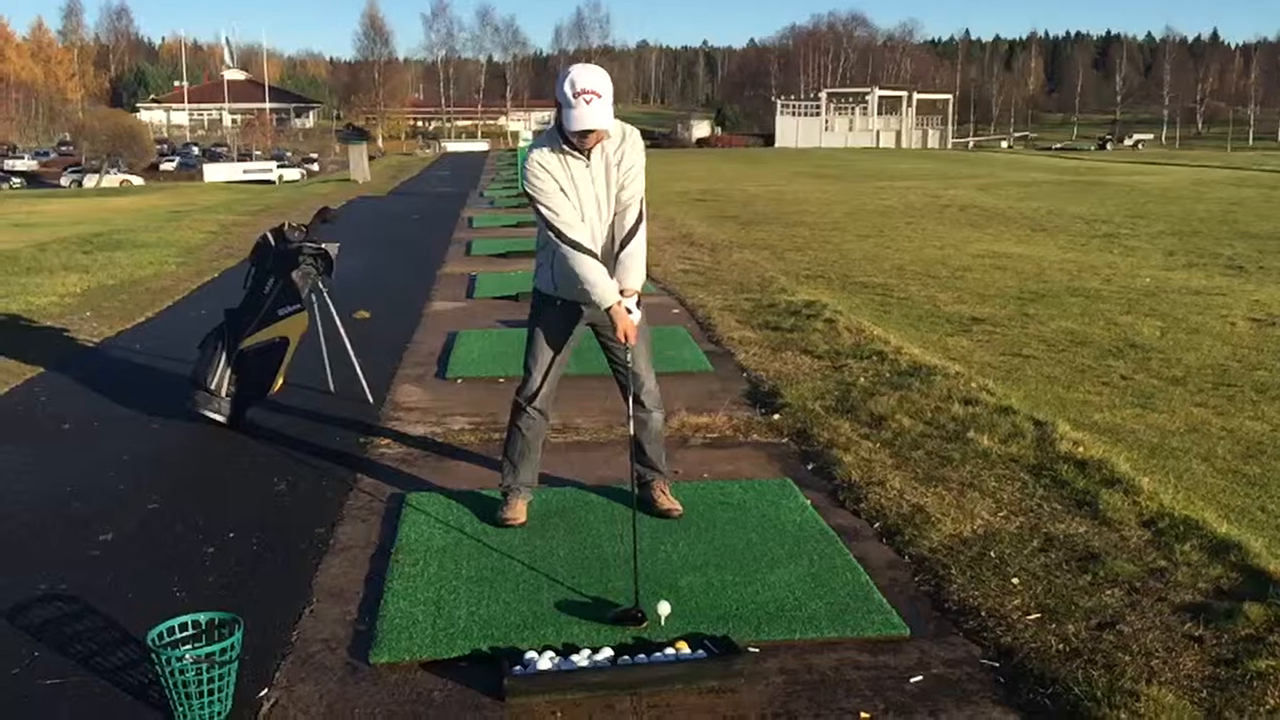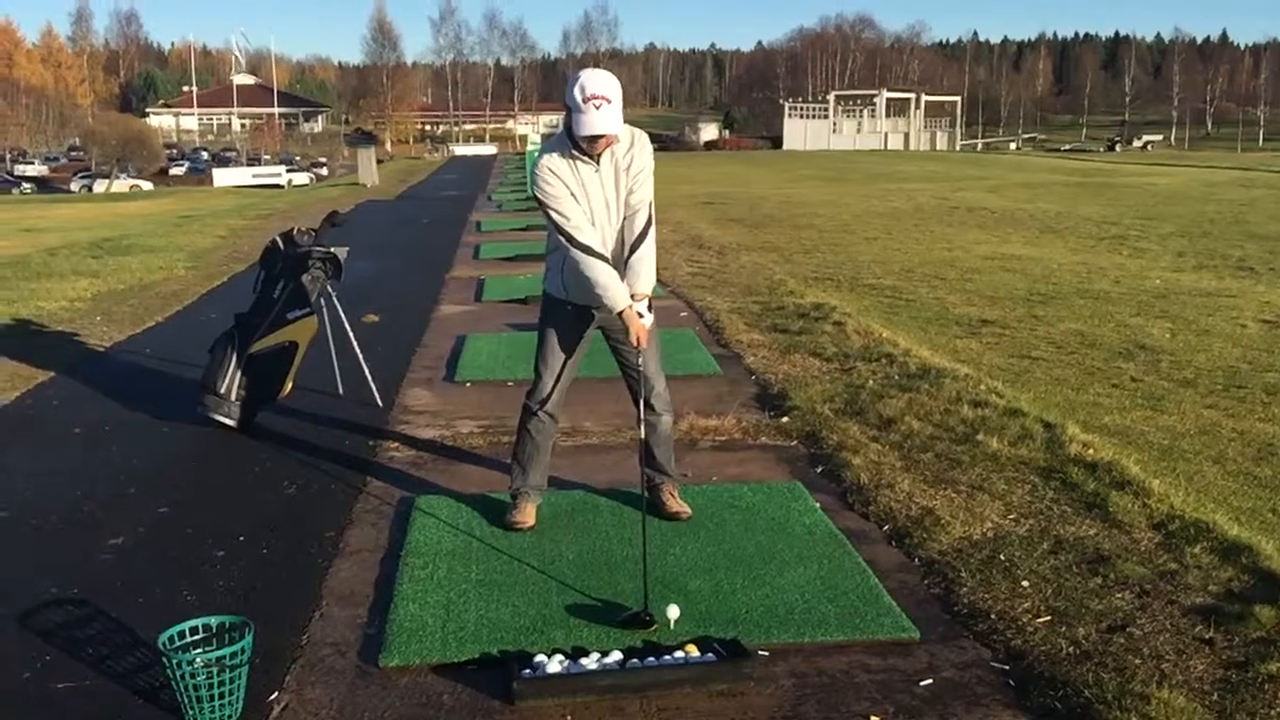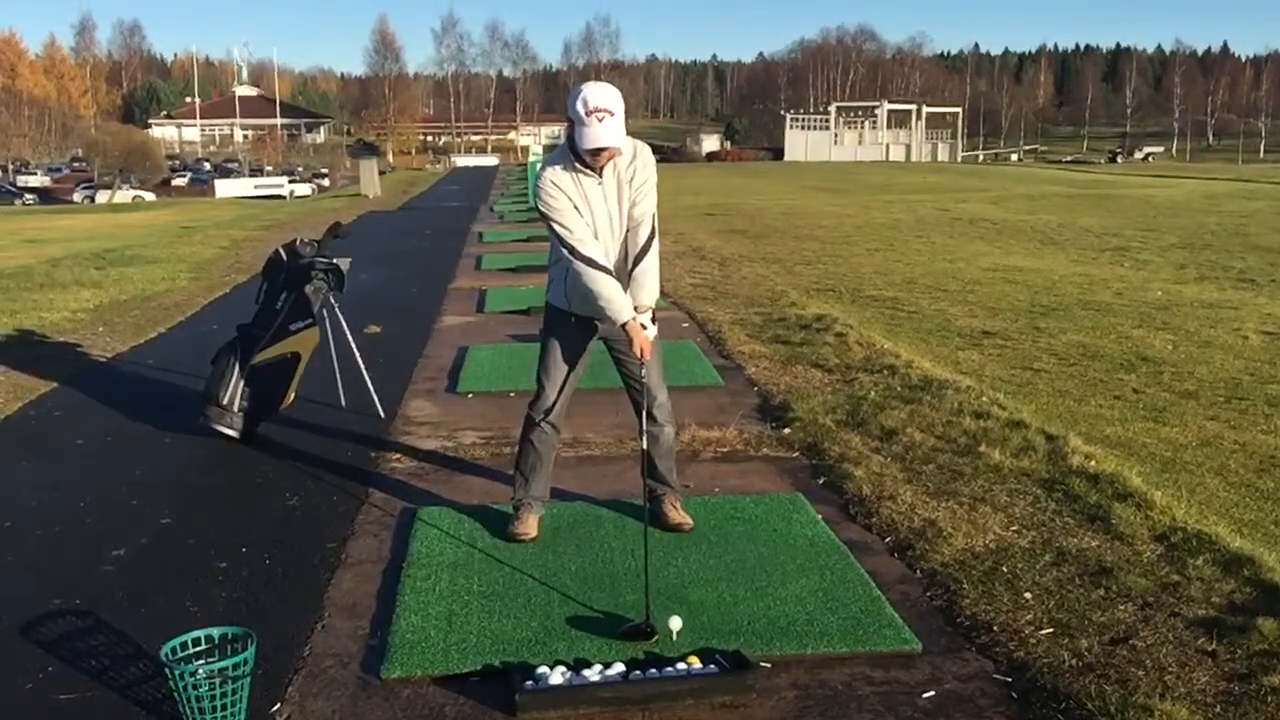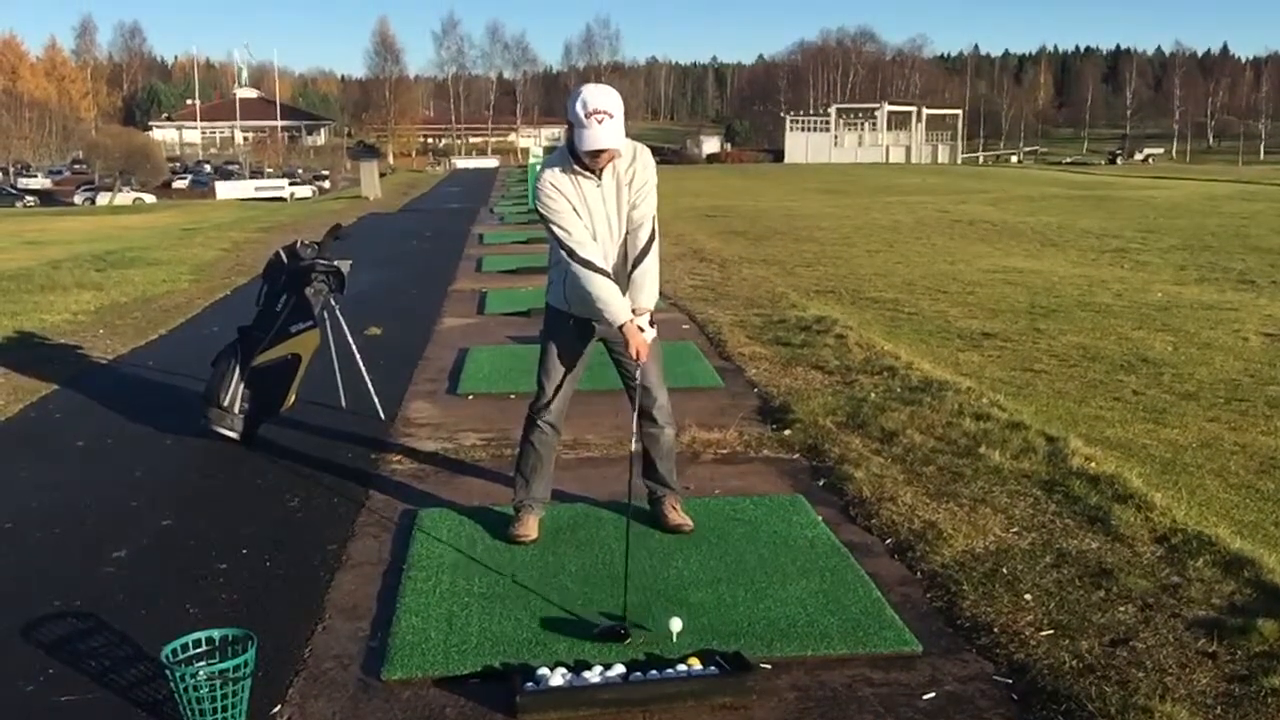
dt=0.7s
person 1, frame 1
left shoulder: (627, 141)
right shoulder: (540, 162)
left elbow: (631, 220)
right elbow: (570, 238)
left wrist: (628, 291)
right wrist: (609, 304)
left hip: (618, 291)
right hip: (559, 293)
left knee: (644, 389)
right knee: (533, 394)
left ankle: (652, 481)
right ankle: (516, 489)
person 1, frame 2
left shoulder: (636, 146)
right shoulder: (549, 167)
left elbow: (640, 224)
right elbow: (581, 243)
left wrist: (638, 295)
right wrist: (622, 307)
left hip: (627, 294)
right hip: (569, 297)
left knee: (654, 393)
right knee: (544, 397)
left ankle: (662, 483)
right ankle: (525, 492)
person 1, frame 3
left shoulder: (639, 158)
right shoulder: (552, 179)
left elbow: (644, 235)
right elbow: (584, 255)
left wrist: (643, 307)
right wrist: (625, 319)
left hip: (631, 305)
right hip: (572, 308)
left knee: (656, 404)
right knee: (546, 408)
left ankle: (663, 494)
right ankle: (528, 503)
person 1, frame 4
left shoulder: (638, 160)
right shoulder: (552, 181)
left elbow: (644, 238)
right elbow: (582, 257)
left wrist: (641, 310)
right wrist: (622, 321)
left hip: (631, 308)
right hip: (571, 309)
left knee: (656, 405)
right knee: (546, 409)
left ankle: (664, 495)
right ankle: (529, 504)
